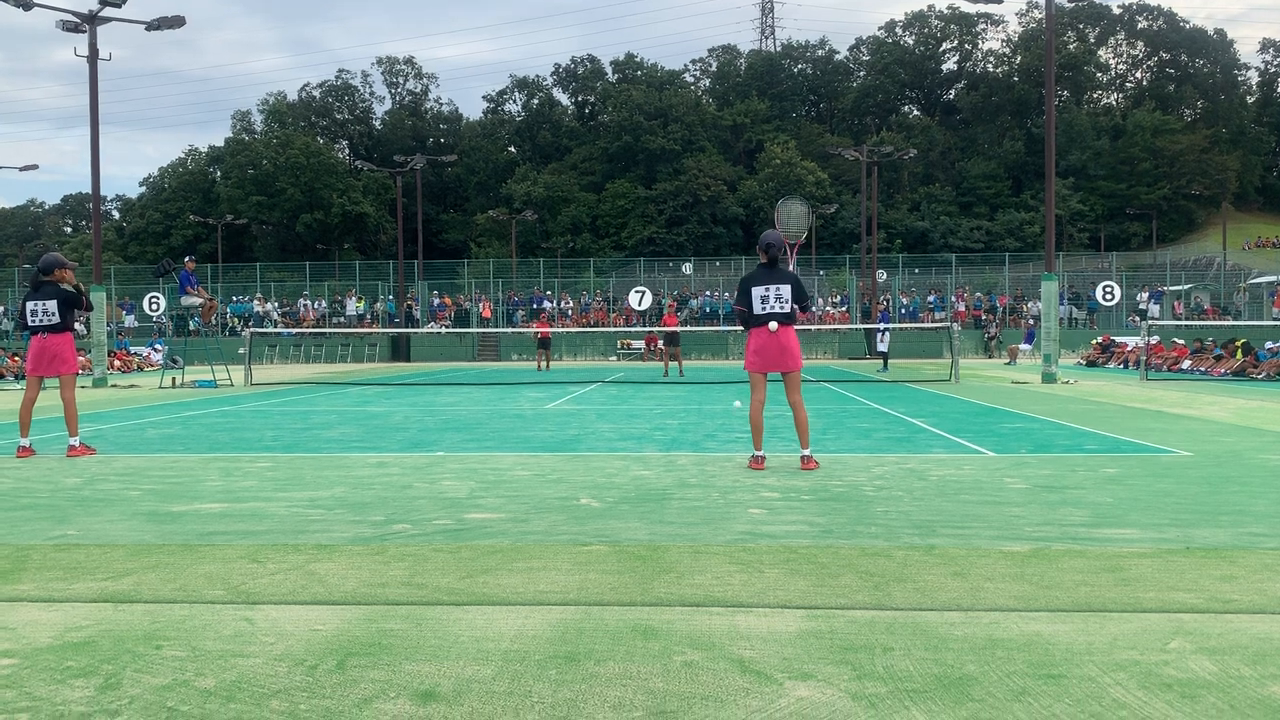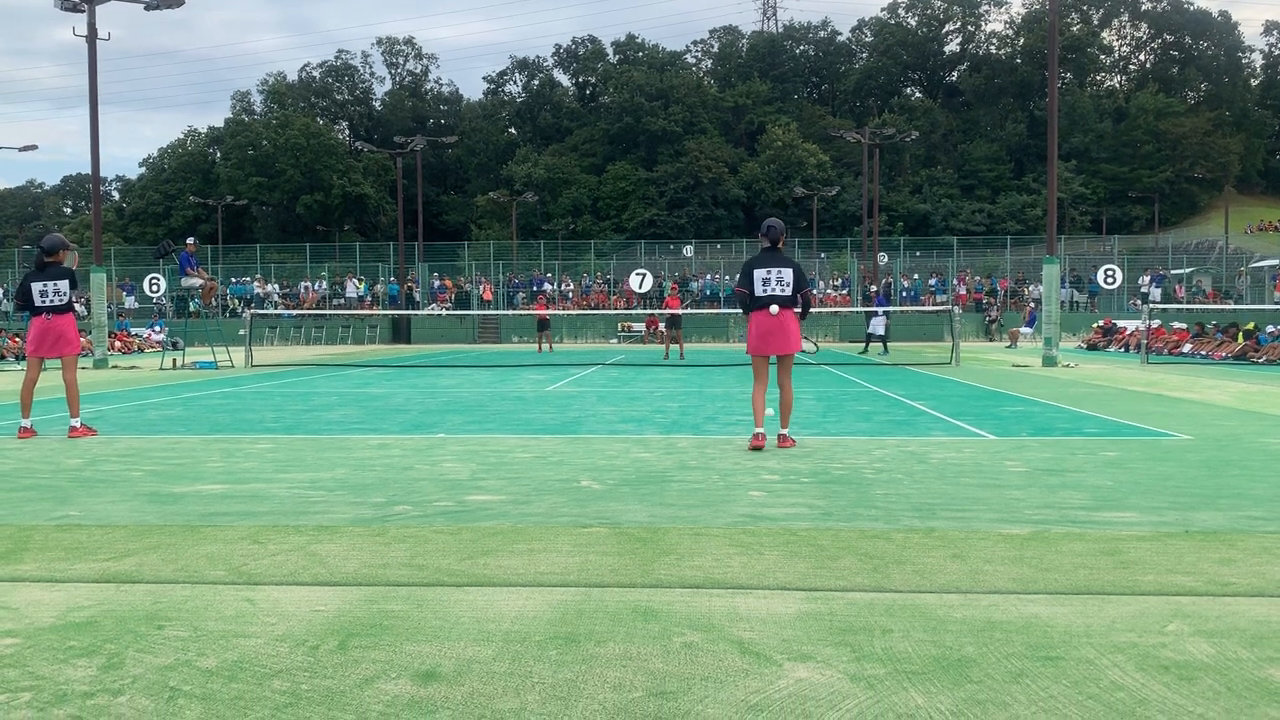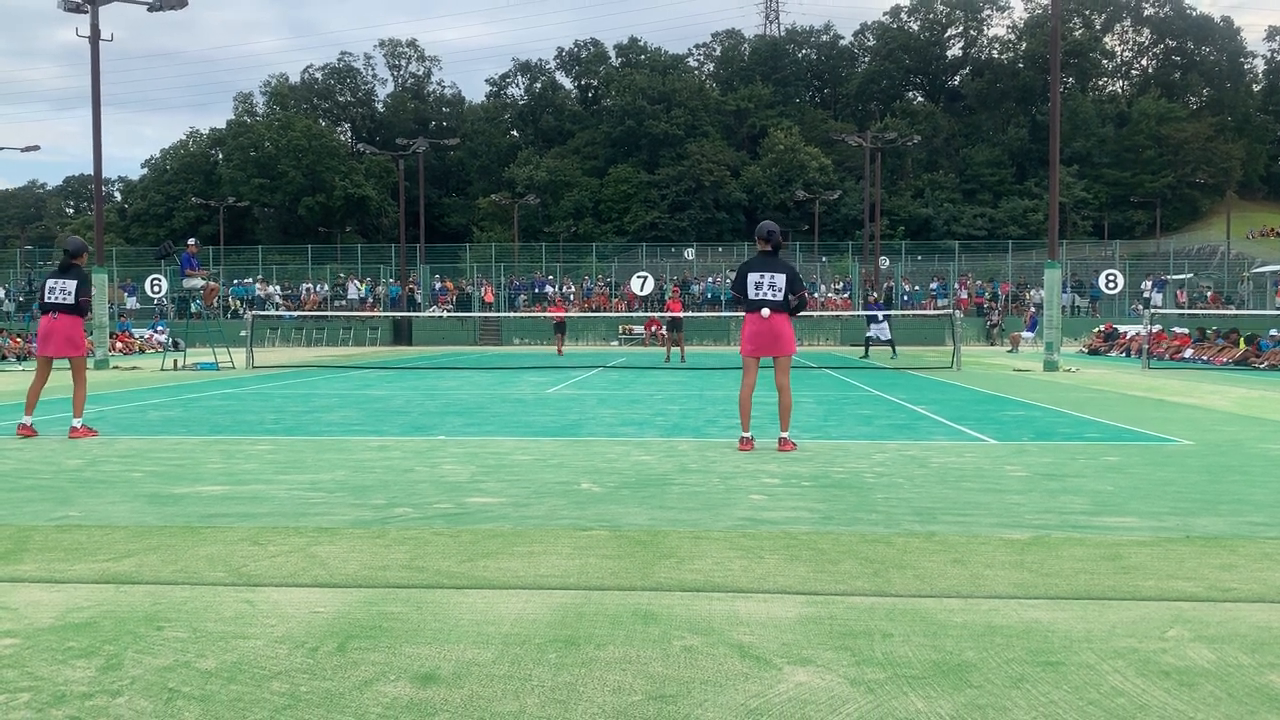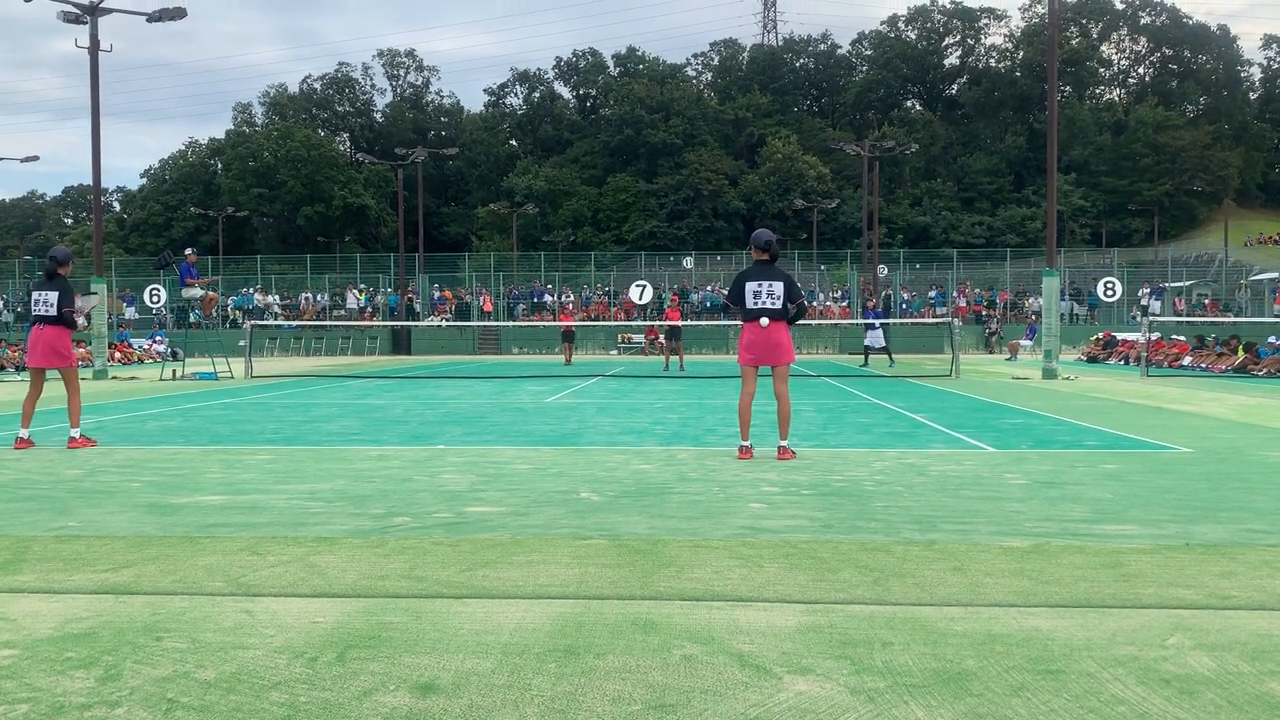
dt=1s
person 1, frame 1
left shoulder: (748, 280)
right shoulder: (790, 278)
left elbow: (742, 317)
right elbow: (805, 307)
left hip: (759, 340)
right hip: (786, 338)
left knee: (757, 400)
right knee: (796, 400)
left ankle: (758, 456)
right ankle: (806, 455)
person 1, frame 2
left shoulder: (751, 264)
right shoulder: (792, 265)
left elbow: (742, 298)
right elbow: (806, 299)
left wrist: (748, 313)
right wrist: (801, 318)
left hip: (760, 322)
right hip: (786, 322)
left knee: (760, 382)
right knee: (785, 382)
left ankle: (759, 433)
right ankle: (784, 434)
person 1, frame 3
left shoulder: (747, 267)
right shoulder: (787, 269)
left elbow: (736, 299)
right elbow: (802, 302)
left hip: (753, 325)
right hip: (780, 326)
left knee: (748, 383)
right knee: (783, 384)
left ankle: (746, 437)
right ankle: (784, 438)
person 1, frame 4
left shoulder: (744, 276)
right shoulder: (784, 277)
left elbow: (728, 307)
right elbow: (802, 308)
right wrist: (786, 322)
left hip: (751, 335)
right hip: (778, 335)
left knee: (747, 392)
right knee: (782, 392)
left ankle: (745, 446)
right ankle: (783, 446)
person 2, frame 1
left shoulder: (30, 295)
right shoulder: (62, 293)
left elbow: (24, 324)
right elbow: (88, 307)
right wrist: (74, 285)
left hip: (37, 343)
right hip: (61, 342)
left knee: (30, 395)
right knee: (68, 395)
left ankle: (23, 445)
right ankle: (74, 444)
person 2, frame 2
left shoulder: (30, 277)
right shoulder: (67, 273)
left elbow: (20, 305)
left hip: (39, 324)
right hip: (63, 323)
left knee: (31, 376)
right knee: (70, 376)
left ankle: (25, 425)
right ankle: (75, 425)
person 2, frame 3
left shoulder: (51, 276)
right shoulder: (82, 276)
left elbow: (41, 303)
right elbow: (83, 306)
left wrist: (56, 307)
right wrist: (85, 314)
left hip: (47, 324)
right hip: (70, 325)
left knee: (40, 378)
right knee: (80, 379)
left ankle: (25, 423)
right ankle: (77, 426)
person 2, frame 4
left shoulder: (37, 285)
right shoulder: (64, 285)
left elbow: (35, 313)
right elbow: (66, 316)
right wrist: (75, 325)
left hip: (36, 335)
right hip: (57, 336)
left knee: (34, 390)
right knee: (73, 389)
left ankle: (22, 436)
right ankle: (75, 436)
